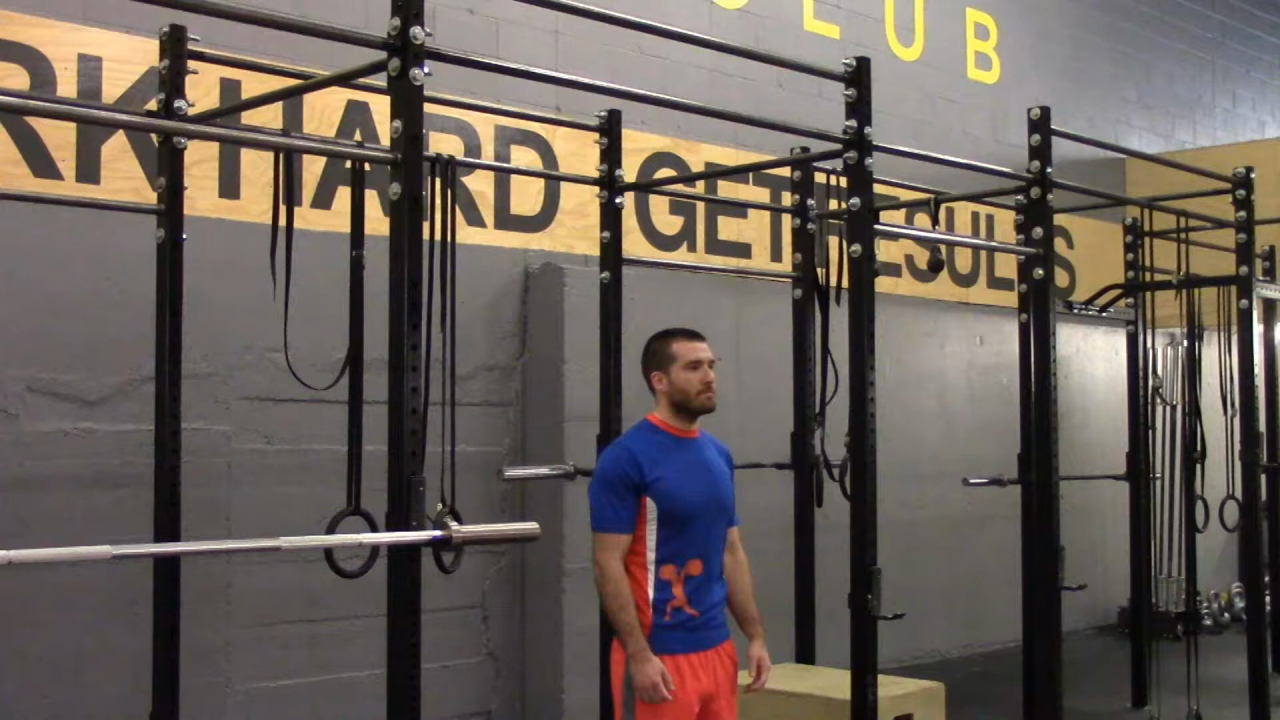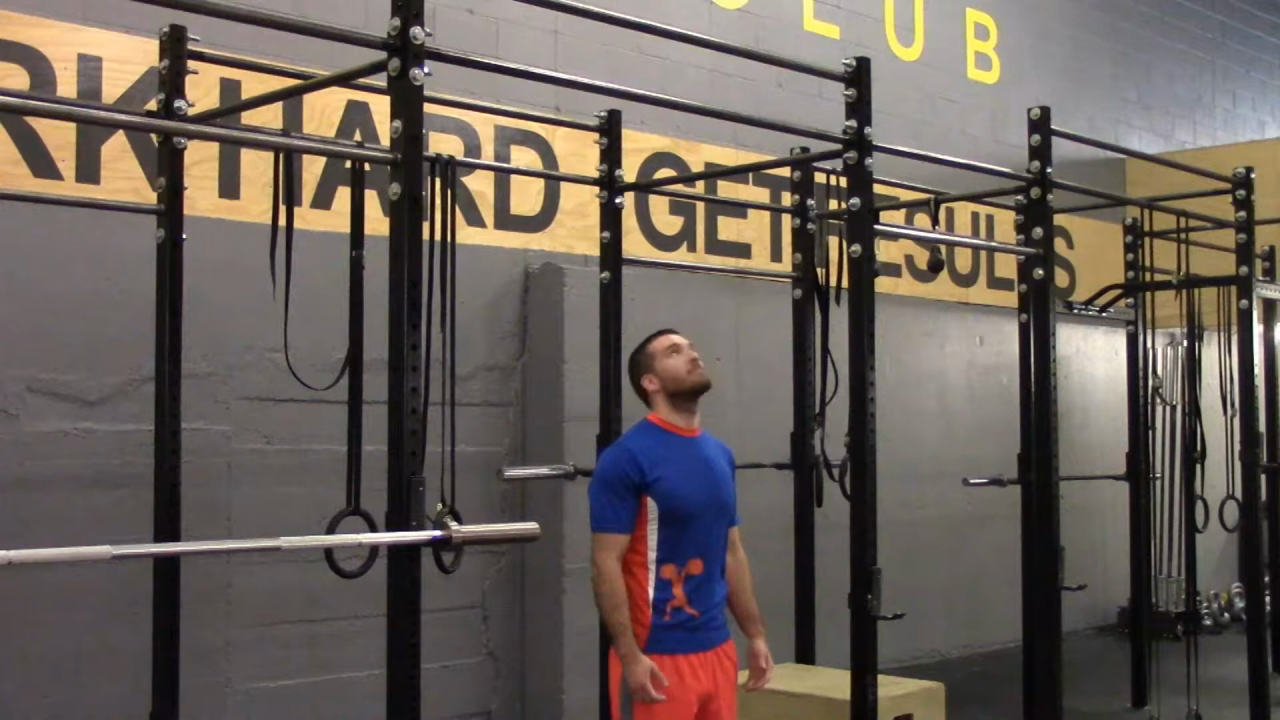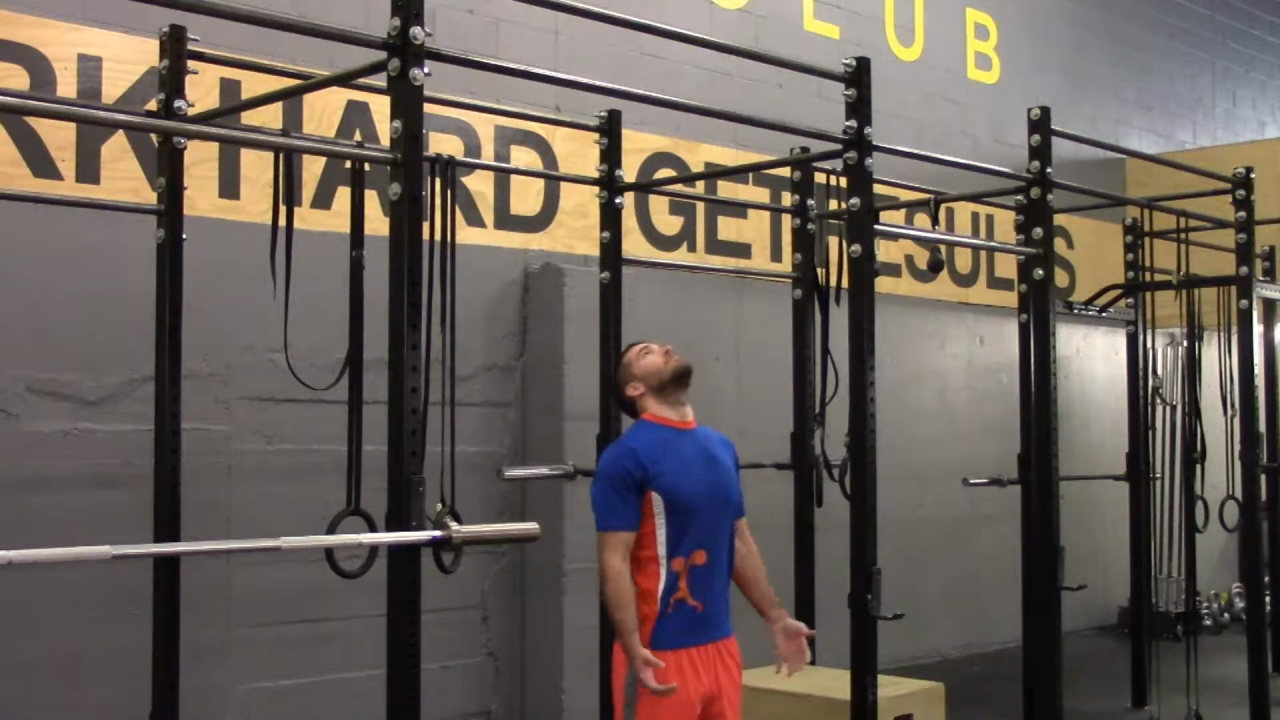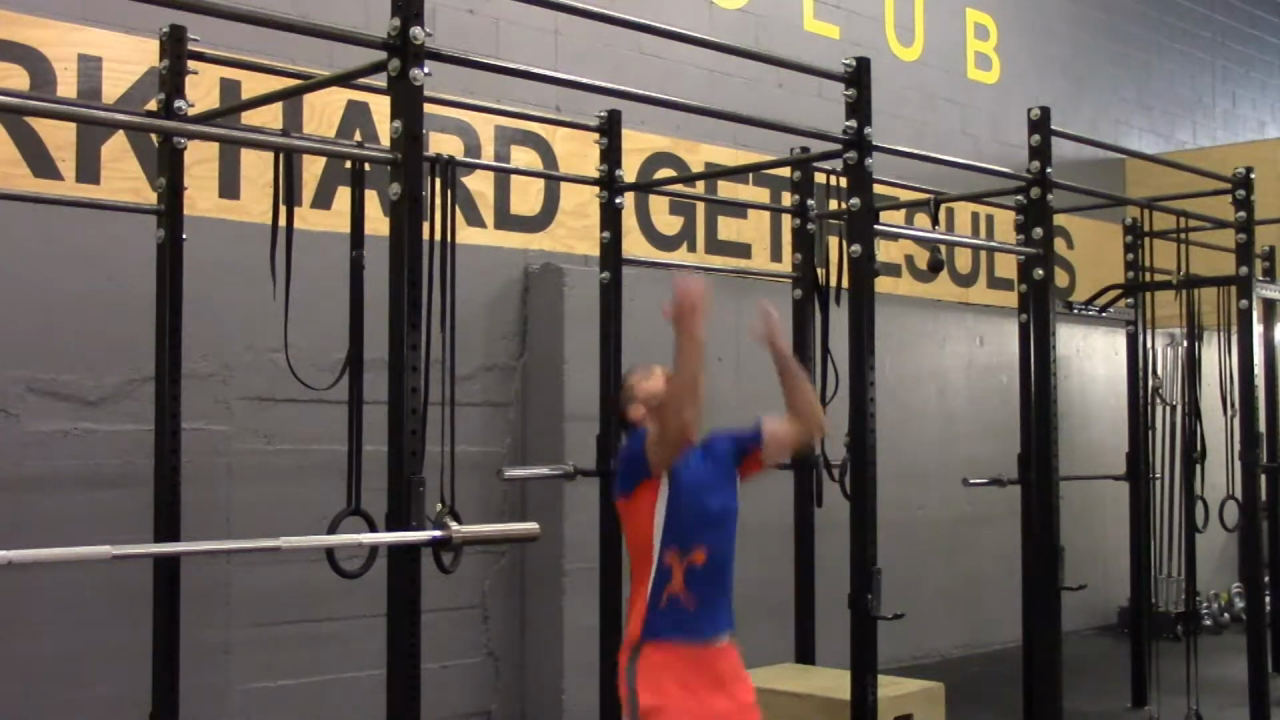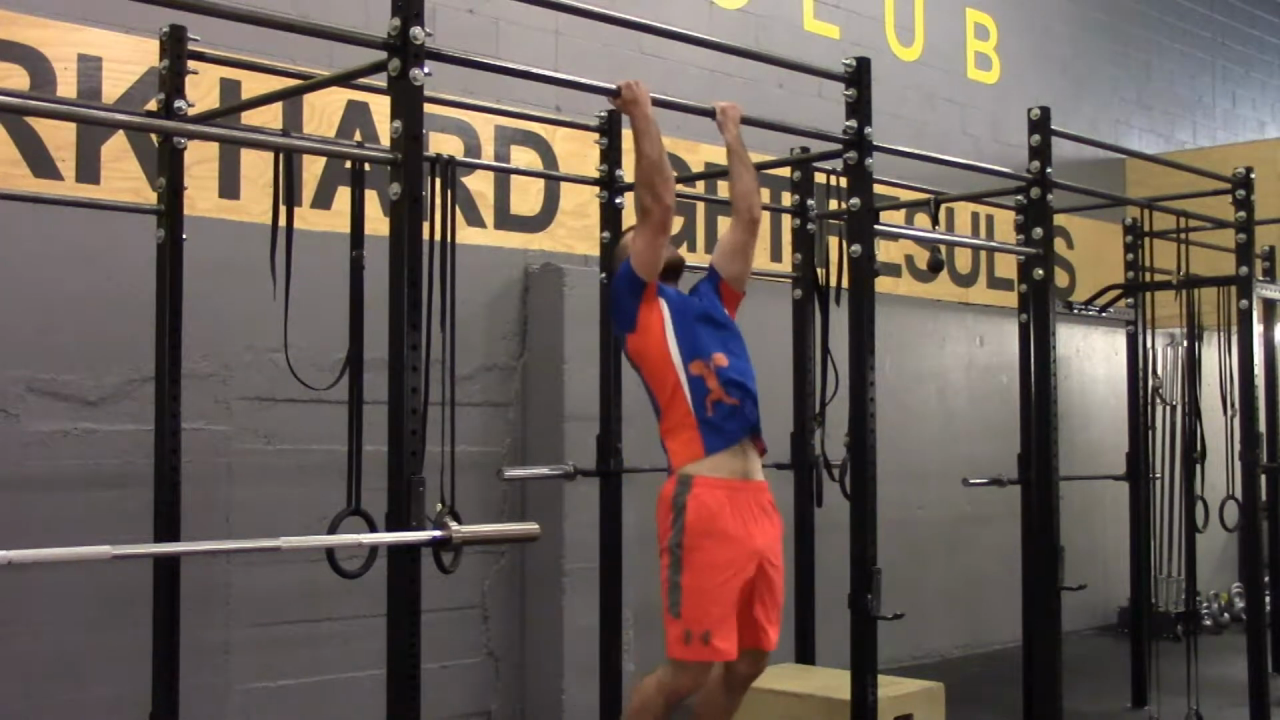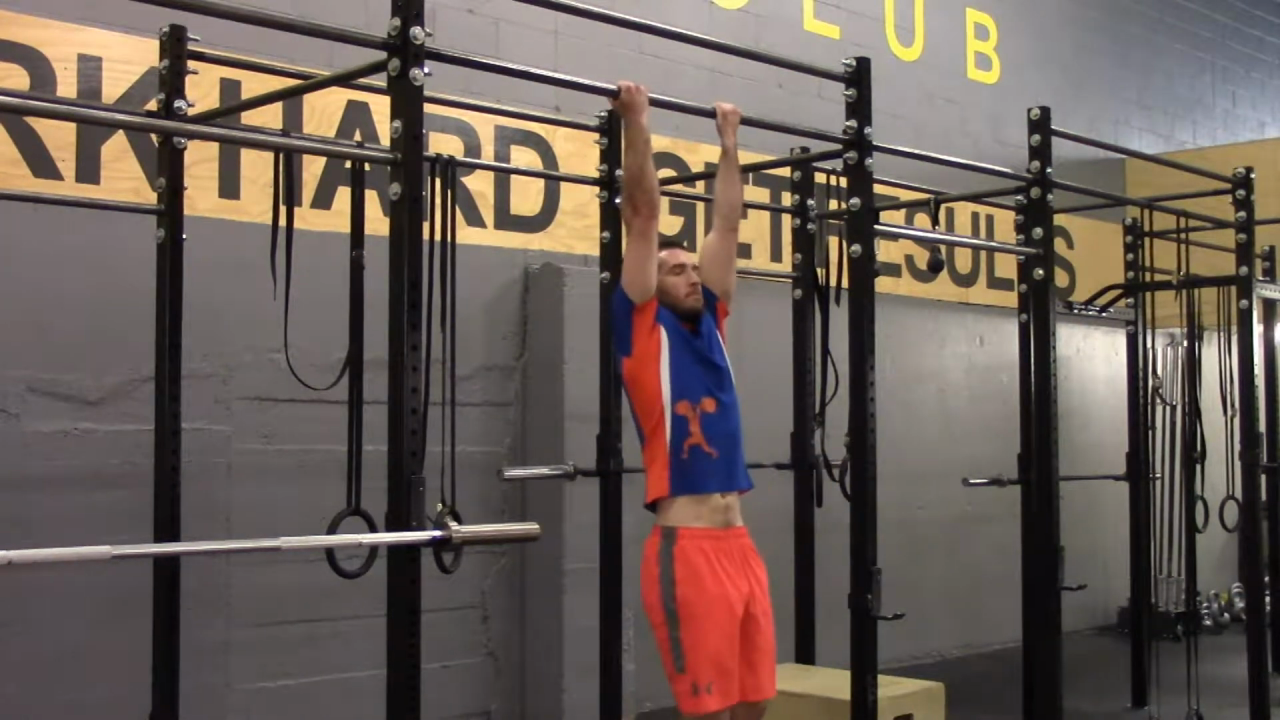
dt=0.4s
person 1, frame 1
left shoulder: (720, 456)
right shoulder: (626, 458)
right elbow: (608, 564)
left wrist: (755, 636)
right wrist: (639, 655)
left hip: (716, 649)
right hip: (658, 655)
person 1, frame 2
left shoulder: (719, 454)
right shoulder: (627, 457)
right elbow: (606, 564)
left wrist: (755, 634)
right wrist: (628, 654)
left hip: (716, 649)
right hip: (655, 656)
person 1, frame 3
left shoulder: (721, 447)
right shoulder: (626, 457)
right elbow: (614, 561)
left wrist: (777, 618)
right wrist: (635, 651)
left hip: (718, 644)
right hip: (657, 652)
person 1, frame 4
left shoulder: (723, 452)
right shoulder: (636, 459)
left elbow: (805, 429)
right elbow: (676, 437)
left wrist: (781, 349)
right wrist: (687, 338)
left hip: (718, 654)
right hip: (658, 656)
person 1, frame 5
left shoulder: (711, 298)
right shoulder: (640, 303)
left elbow: (747, 220)
right elbow: (659, 207)
left wrist: (733, 137)
right wrist: (642, 118)
left hip: (756, 500)
right hip: (703, 501)
left knee: (746, 661)
right knee: (691, 665)
person 1, frame 6
left shoulder: (709, 326)
right shoulder: (643, 329)
left elbow: (727, 224)
right elbow: (642, 217)
left wrist: (728, 140)
right wrist: (635, 122)
left hip: (739, 549)
right hip: (684, 551)
